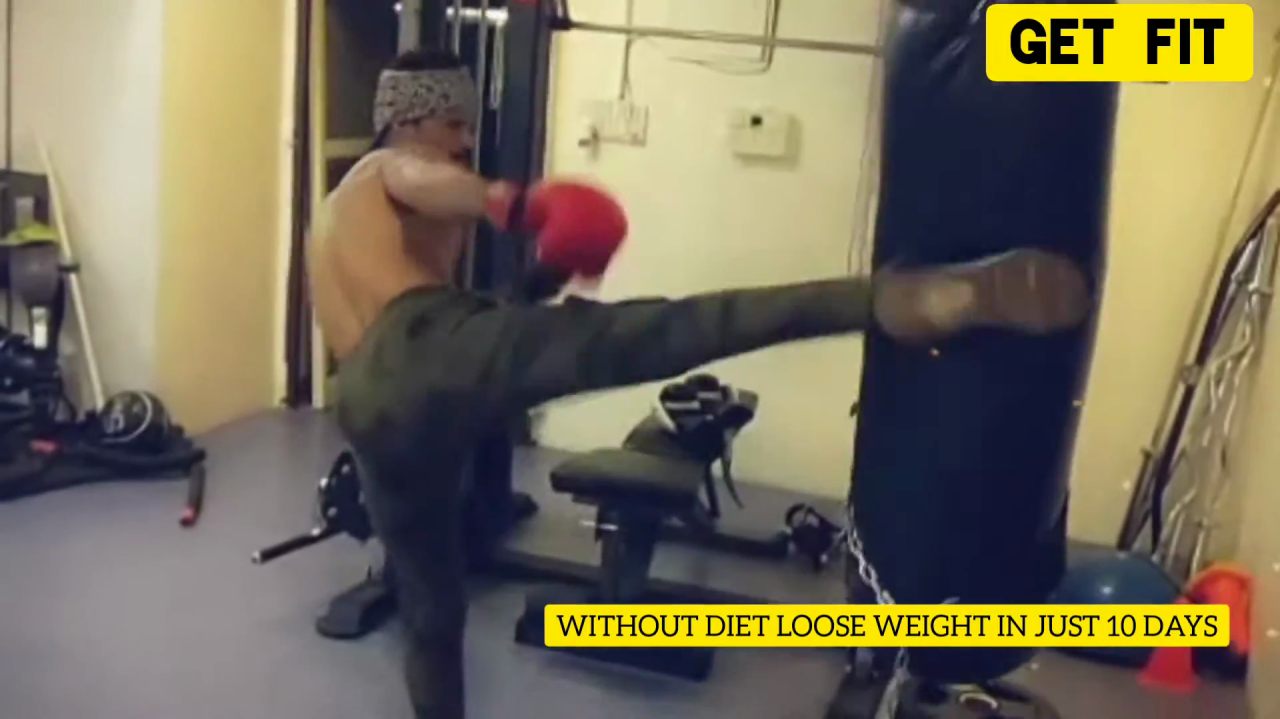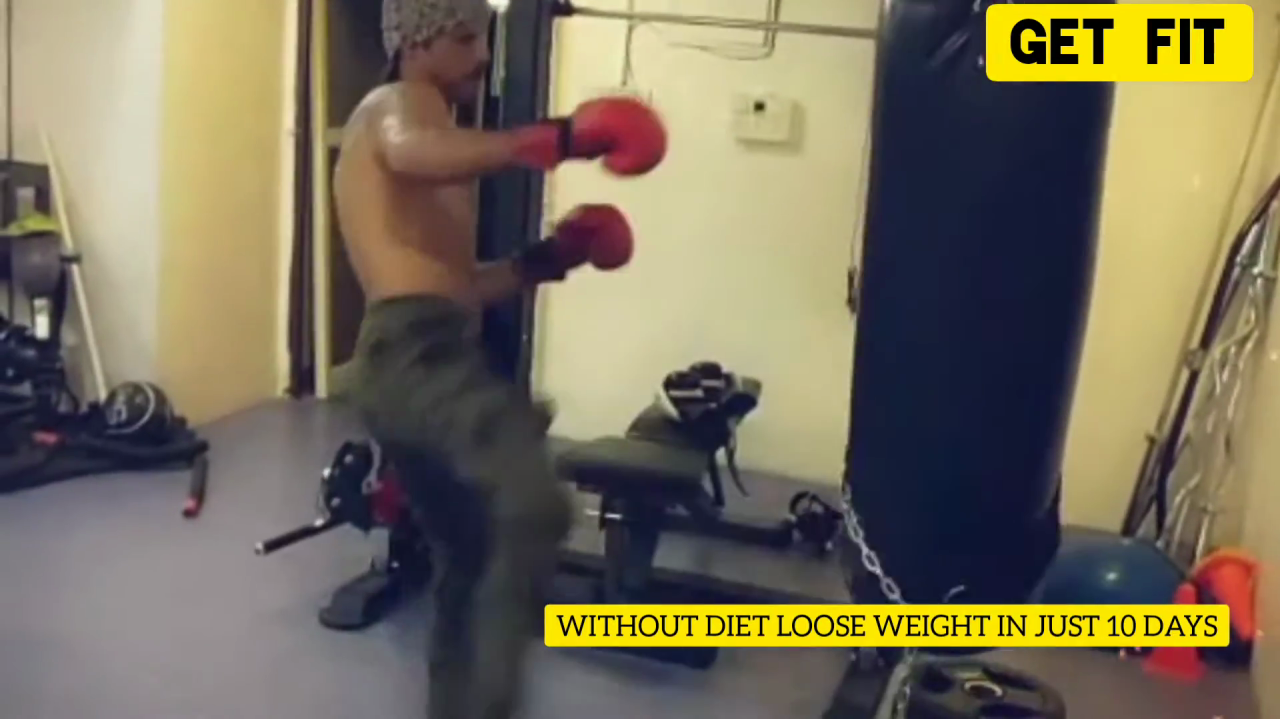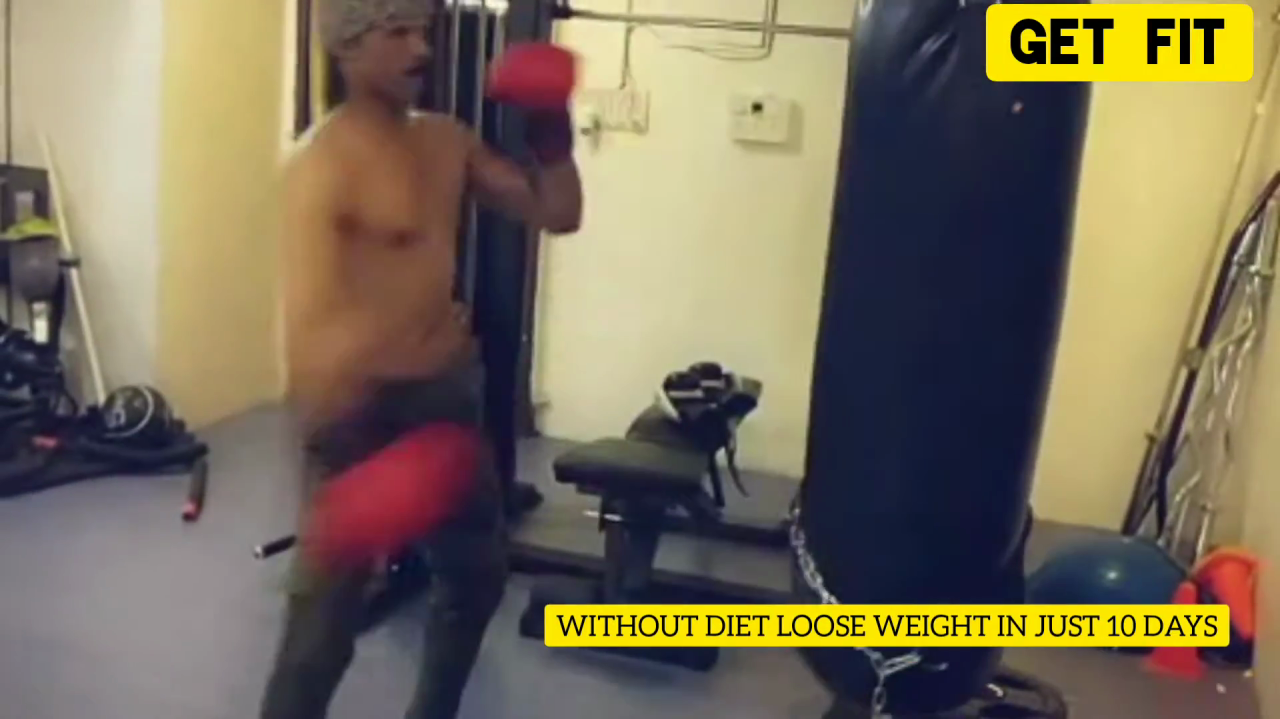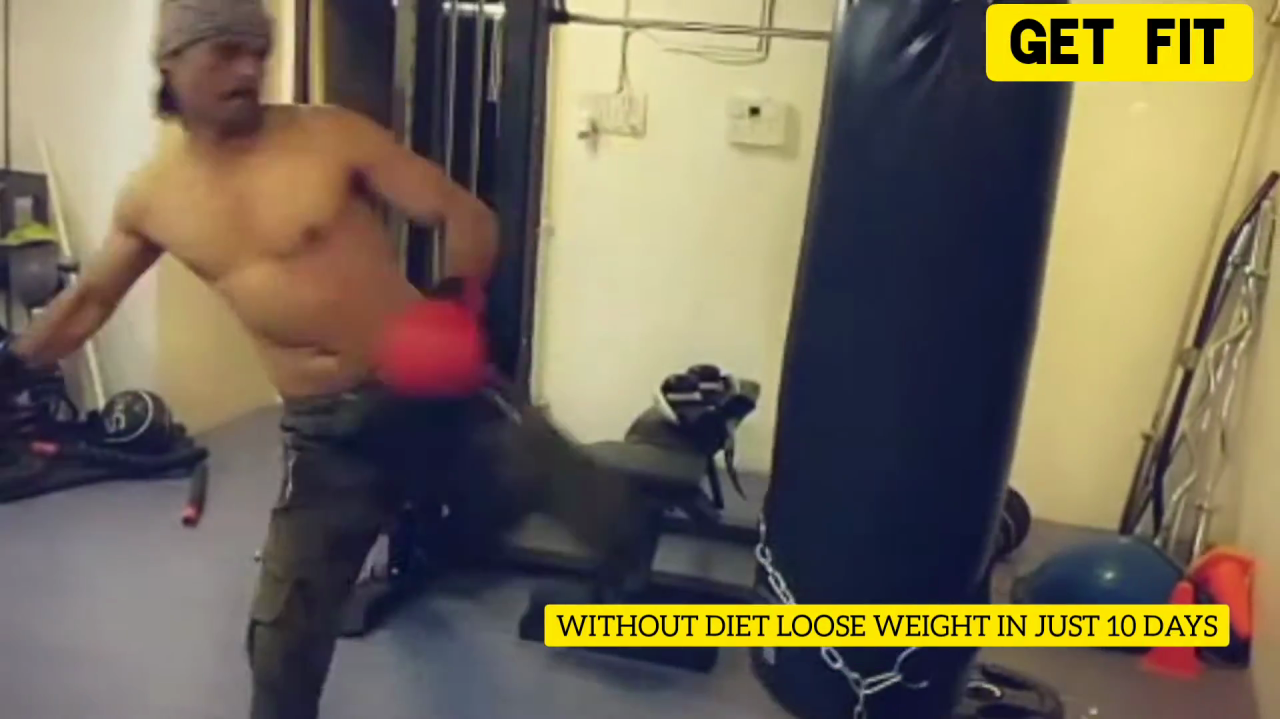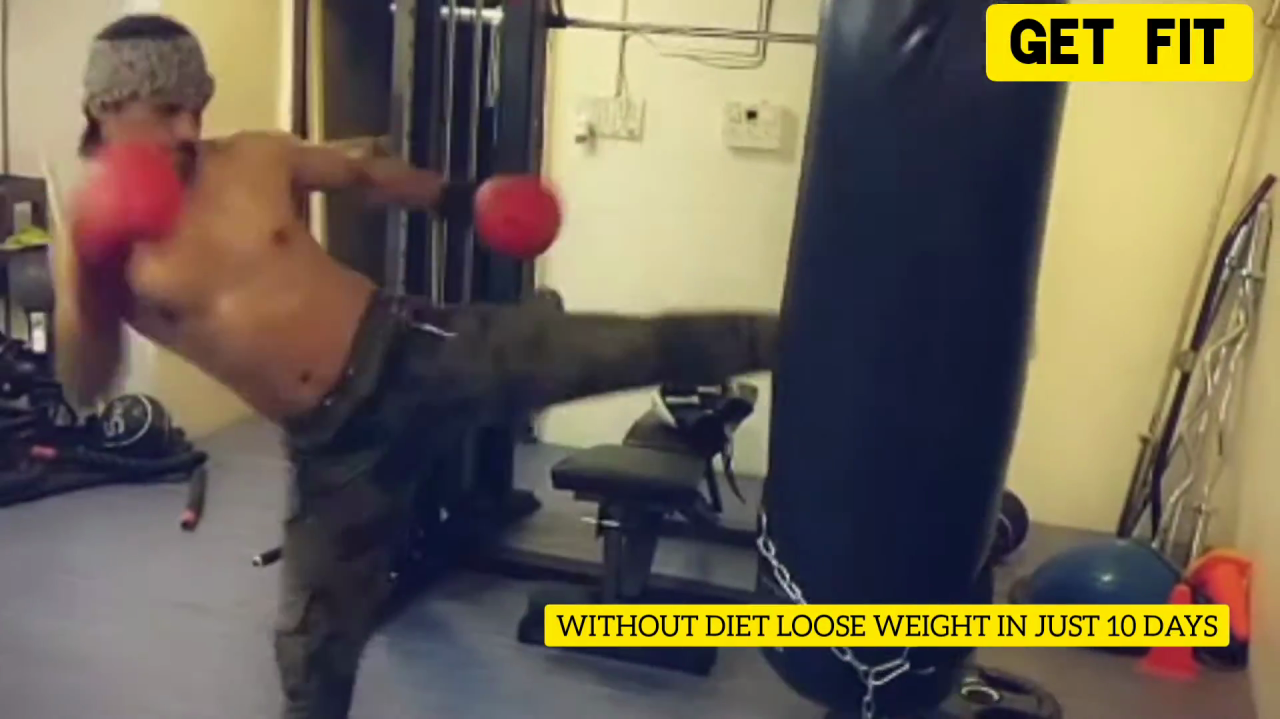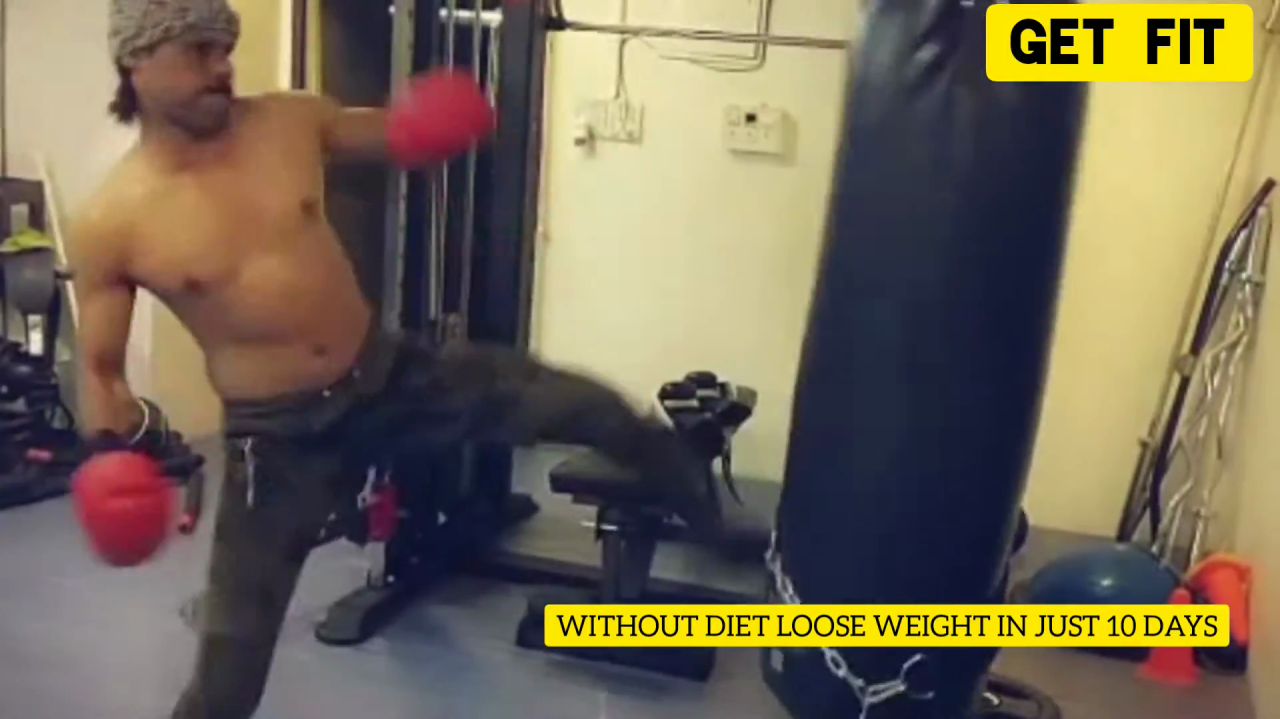
dt=0.2s
person 1, frame 1
left shoulder: (343, 206)
right shoulder: (395, 165)
right elbow: (433, 184)
right wrist: (516, 204)
left hip: (363, 398)
right hip: (423, 340)
left knee: (430, 605)
right knee: (675, 329)
person 1, frame 2
right shoulder: (398, 105)
right elbow: (420, 154)
left wrist: (541, 261)
right wrist: (560, 139)
left hip: (412, 363)
right hip: (419, 353)
left knee: (473, 560)
right knee: (534, 506)
person 1, frame 3
left shoulder: (445, 138)
right shoulder: (323, 166)
left elbow: (559, 215)
right elbow: (310, 326)
left wrist: (552, 134)
right wrist: (345, 455)
left hip: (452, 394)
right hip: (362, 408)
left knee: (477, 576)
right knee: (323, 618)
person 1, frame 4
left shoulder: (330, 135)
right shoulder: (152, 196)
left elbow: (468, 215)
right elbow: (87, 302)
left wrist: (459, 307)
right hip: (325, 426)
right knee: (285, 631)
person 1, frame 5
left shoulder: (255, 158)
left elbow: (363, 173)
right elbow: (86, 382)
left wrist: (460, 199)
right wrist: (96, 282)
left hip: (409, 354)
right hip: (330, 440)
left knee: (627, 351)
right knee: (314, 642)
person 1, frame 6
left shoulder: (285, 120)
right shoulder: (110, 221)
left elbow: (400, 132)
right elbow: (100, 369)
left wrist: (432, 113)
right wrist: (112, 446)
left hip: (388, 372)
right hip: (278, 434)
left knee: (584, 406)
right knee: (234, 644)
left ankle: (700, 508)
